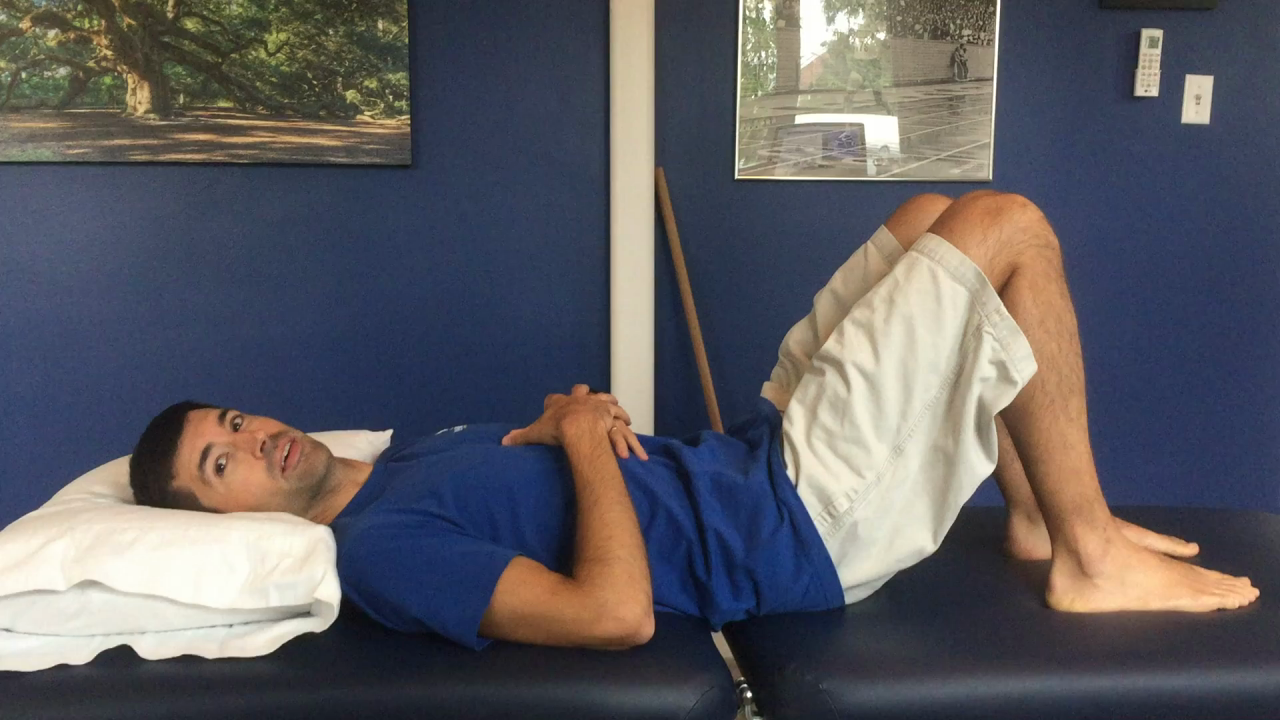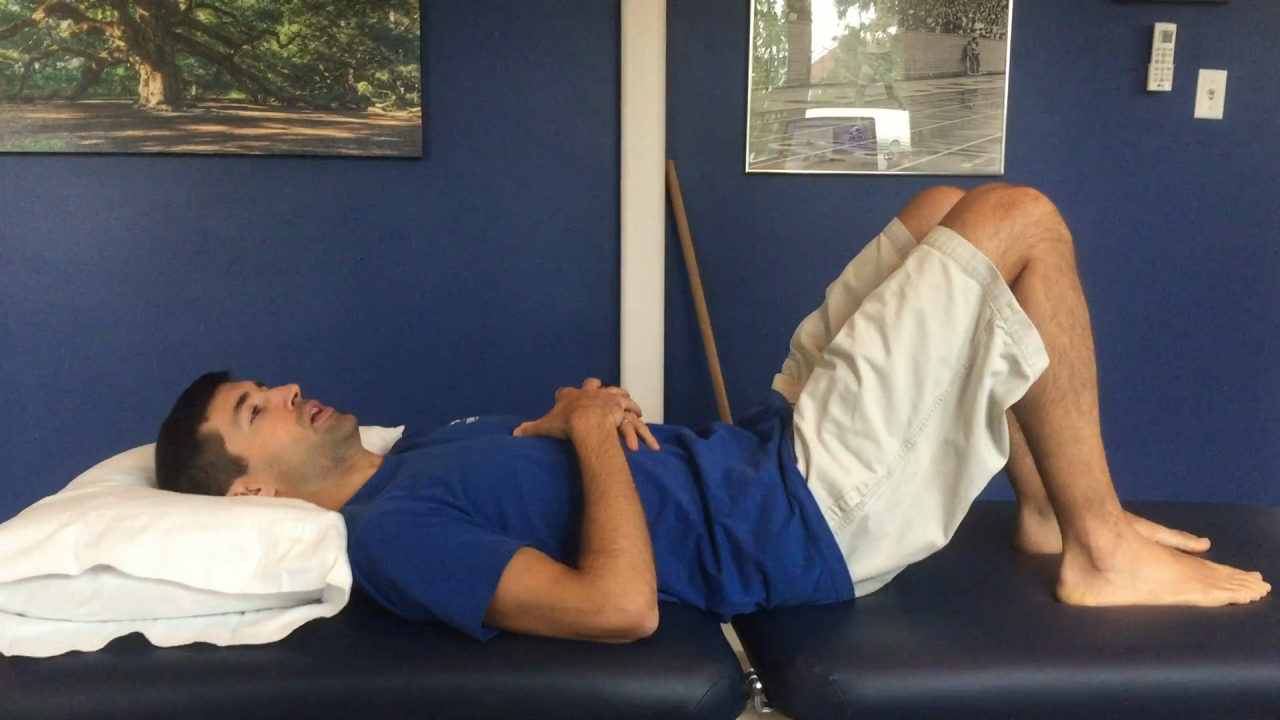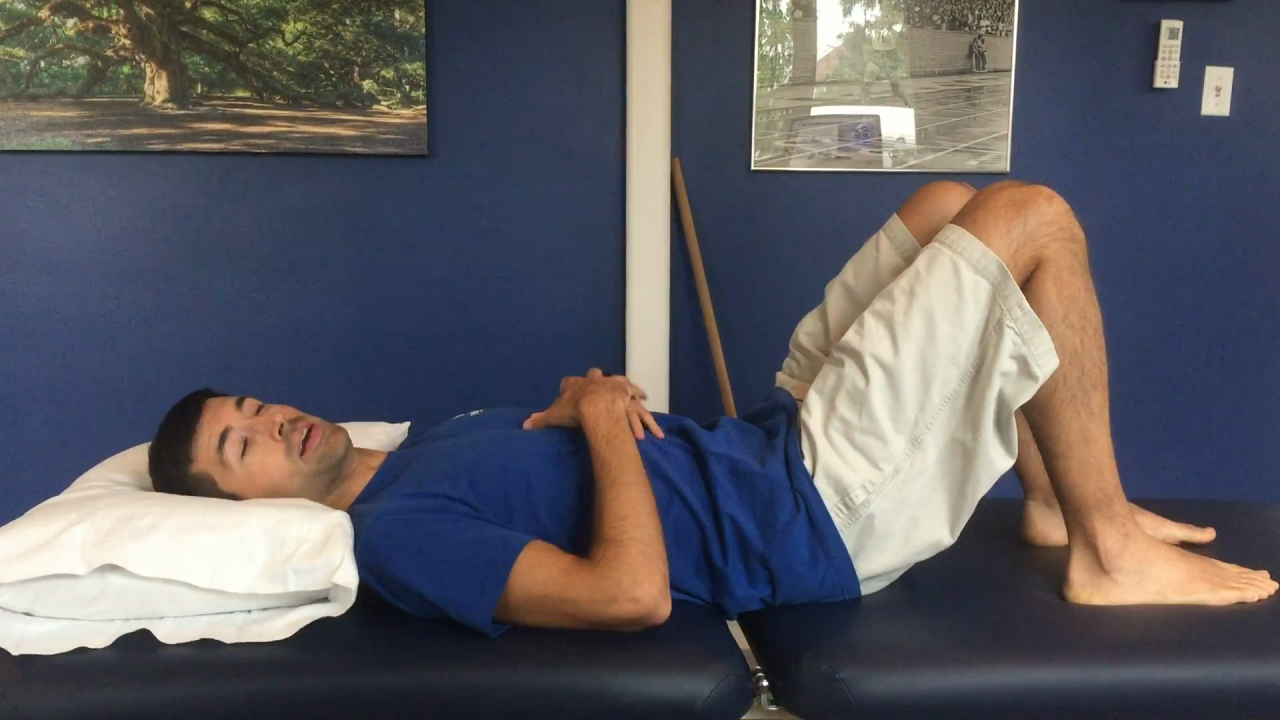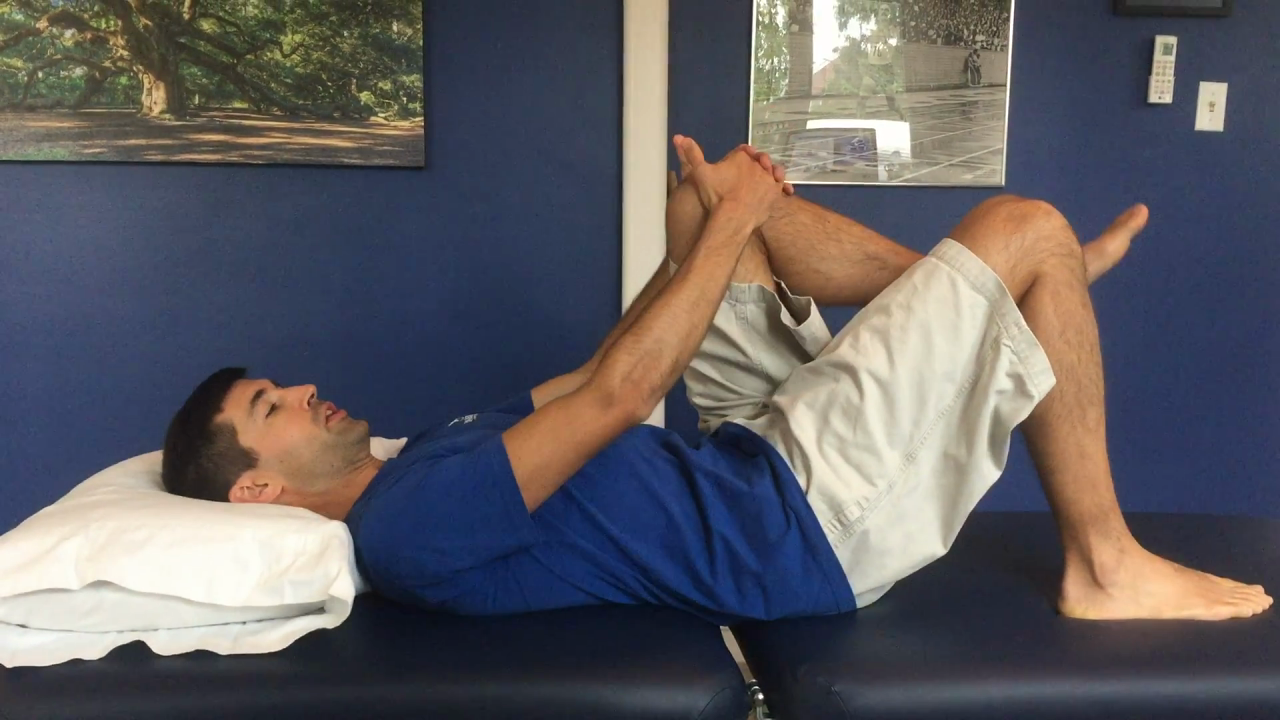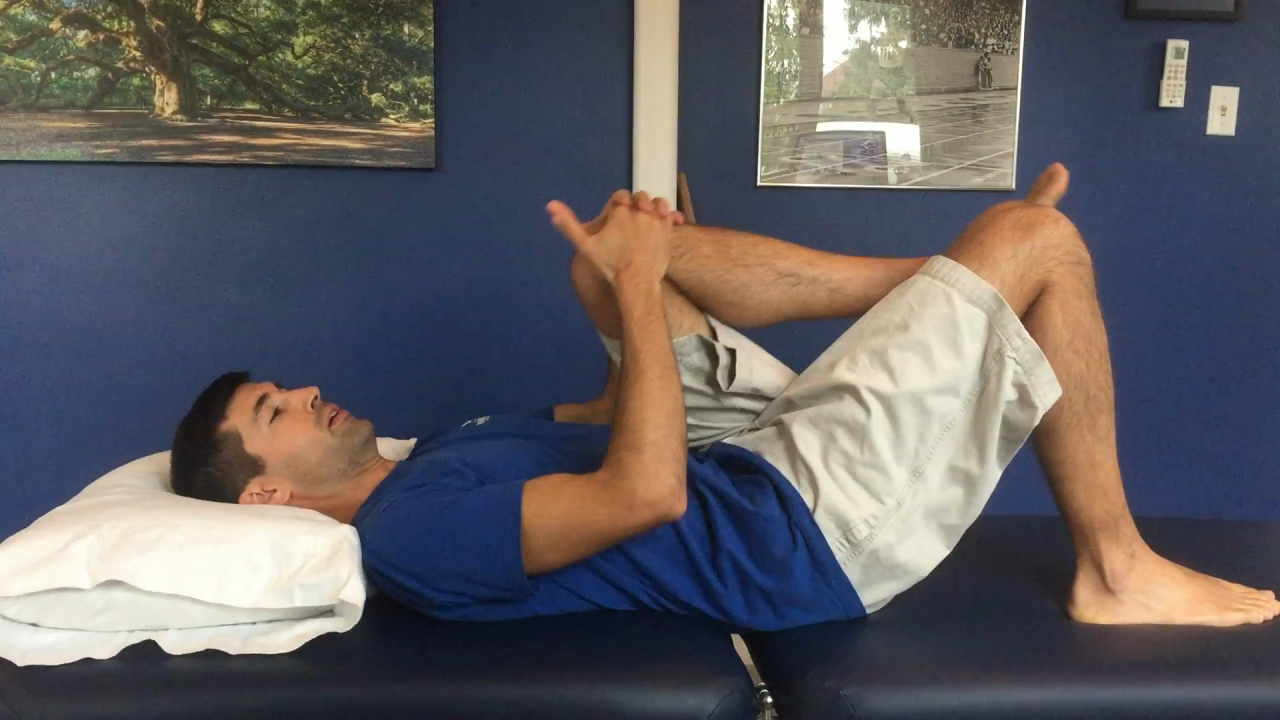
dt=1s
person 1, frame 1
left shoulder: (398, 462)
right shoulder: (381, 548)
right elbow: (617, 614)
left wrist: (565, 419)
right wrist: (583, 436)
left hip: (753, 454)
right hip: (798, 525)
left knee: (935, 214)
right knee: (1005, 225)
left ankle: (1039, 515)
right ankle: (1094, 558)
person 1, frame 2
left shoulder: (413, 452)
right shoulder: (390, 534)
right elbow: (621, 608)
left wrist: (582, 410)
right wrist: (592, 430)
left hip: (765, 445)
right hip: (812, 518)
left knee: (948, 207)
right knee: (1017, 220)
left ankle: (1046, 506)
right ankle: (1102, 552)
person 1, frame 3
left shoulder: (416, 454)
right shoulder: (398, 535)
right elbow: (637, 593)
left wrist: (594, 411)
right wrist: (602, 423)
left hip: (770, 443)
right hip: (817, 514)
left knee: (950, 204)
right knee: (1031, 218)
left ankle: (1056, 496)
right ankle: (1112, 554)
person 1, frame 4
left shoulder: (420, 464)
right shoulder: (412, 526)
left elbow: (593, 380)
right elbow: (619, 391)
left wrist: (714, 223)
right wrist: (731, 226)
left hip: (748, 458)
right hip: (806, 522)
left knee: (708, 202)
right knee: (1026, 225)
left ankle: (1018, 316)
right ankle: (1106, 564)
person 1, frame 5
left shoulder: (427, 463)
right shoulder: (413, 536)
left elbow: (611, 425)
right elbow: (649, 490)
left wrist: (627, 270)
right wrist: (637, 285)
left hip: (748, 461)
right hip: (805, 527)
right knee: (1038, 240)
left ankle: (948, 282)
right ankle: (1118, 568)
